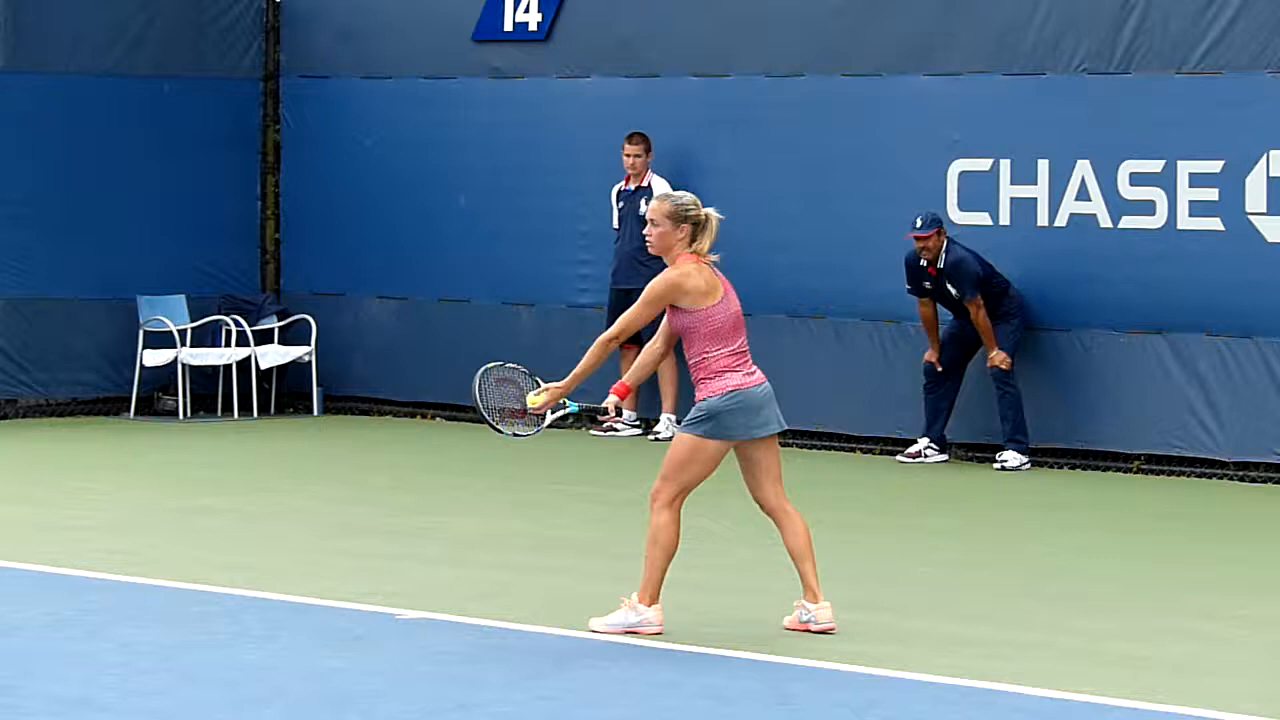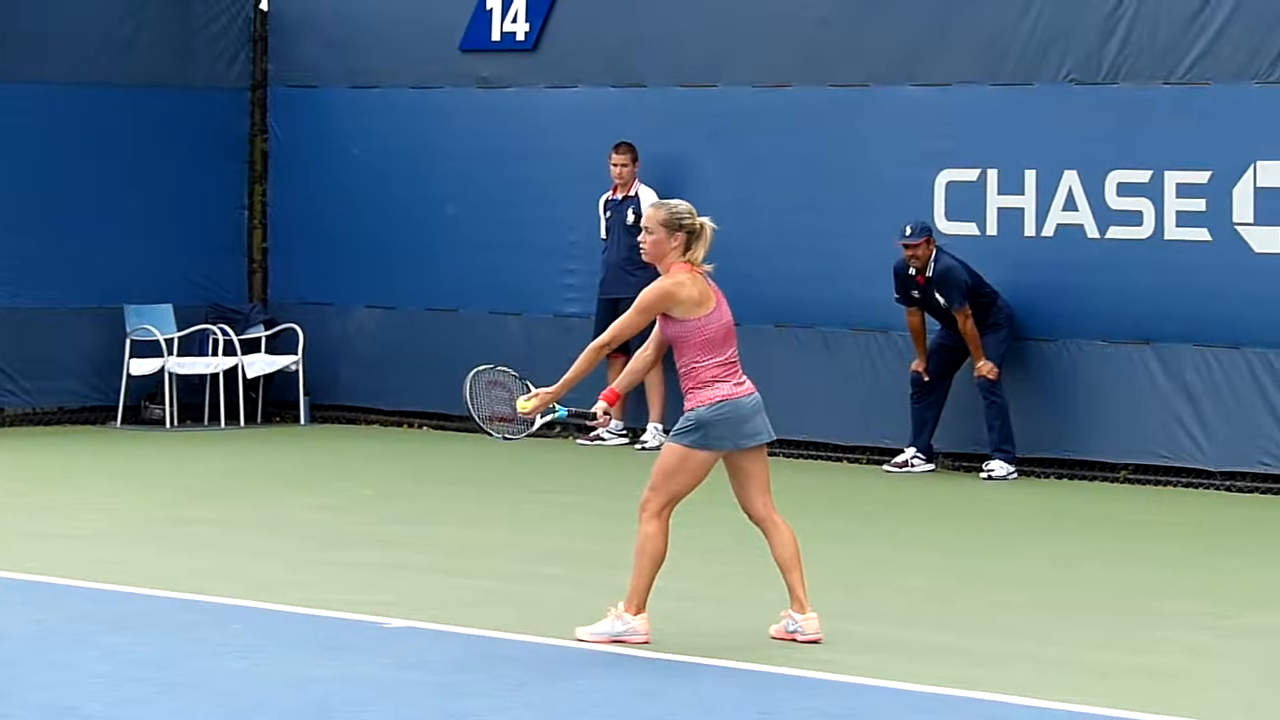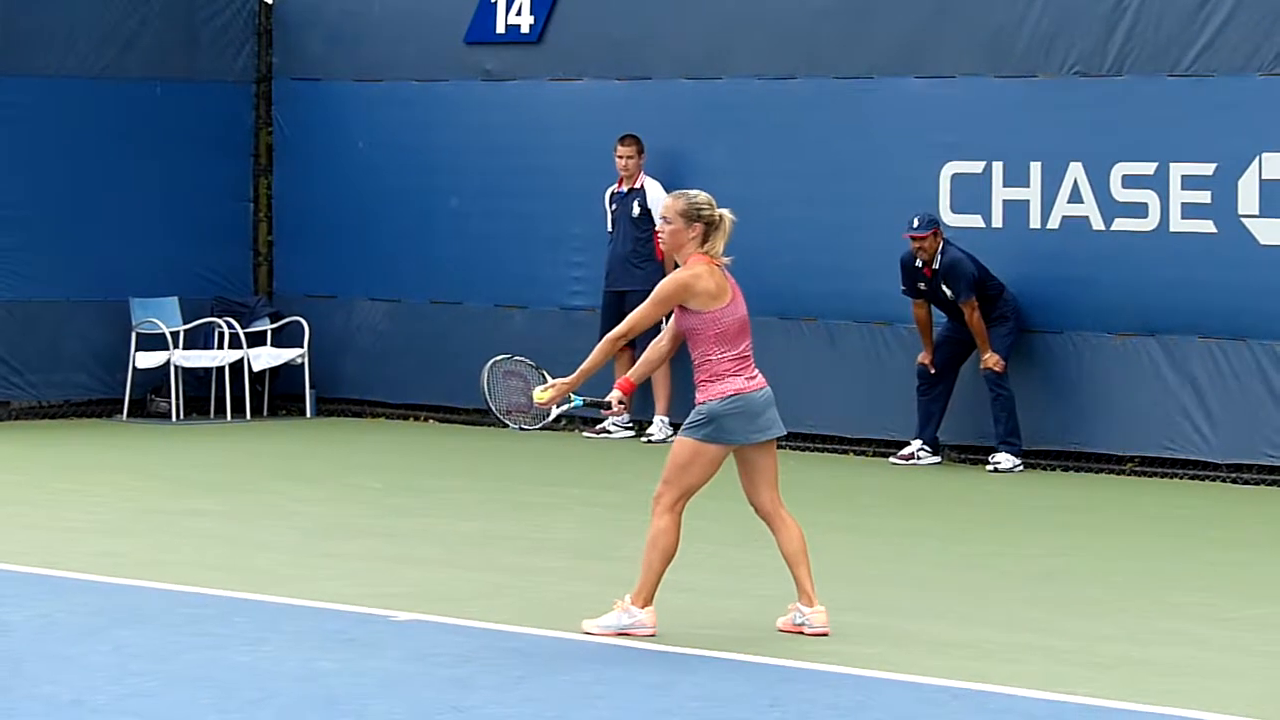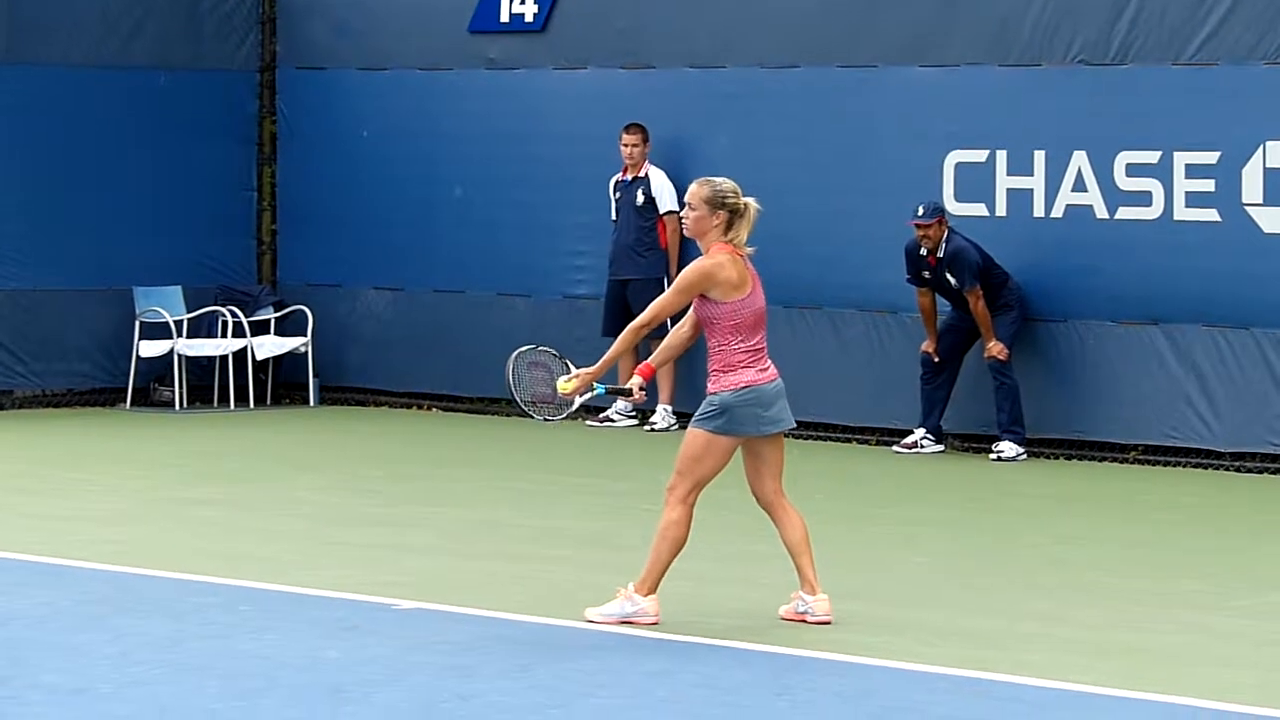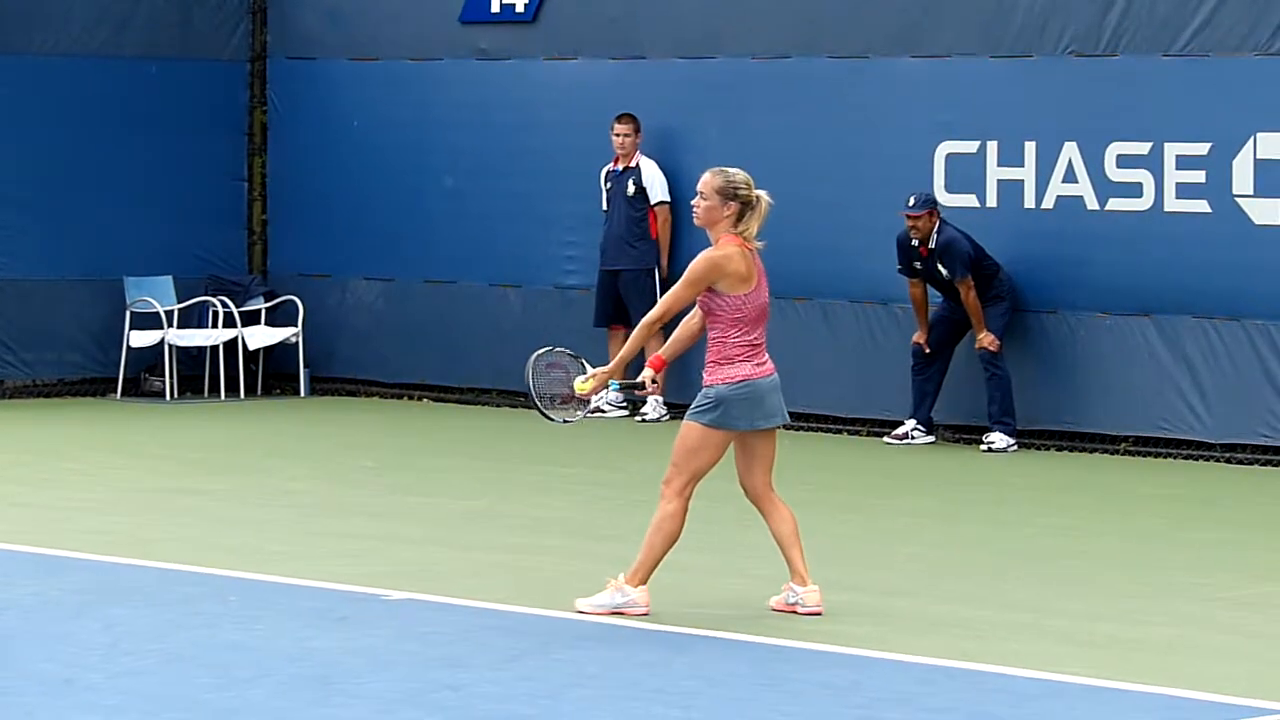
dt=1s
person 1, frame 1
left shoulder: (676, 278)
right shoulder: (700, 272)
left elbow: (612, 337)
right elbow: (659, 344)
left wrist: (565, 387)
right wrist: (619, 391)
left hip: (721, 402)
right hip: (754, 393)
left knee: (664, 498)
right knee: (774, 502)
left ankle: (644, 607)
right ankle: (815, 606)
person 1, frame 2
left shoulder: (670, 286)
right shoulder: (693, 280)
left elbow: (604, 344)
right elbow: (650, 351)
left wrist: (555, 392)
right wrist: (610, 396)
left hip: (710, 412)
right hip: (744, 404)
left knee: (653, 508)
right knee: (764, 512)
left ankle: (631, 617)
right ankle: (803, 615)
person 1, frame 3
left shoulder: (687, 278)
right shoulder: (710, 272)
left elbow: (620, 334)
right elbow: (666, 341)
left wrist: (571, 382)
right wrist: (625, 386)
left hip: (721, 405)
right hip: (754, 397)
left knee: (666, 502)
right knee: (770, 506)
left ankle: (638, 610)
right ankle: (810, 608)
person 1, frame 4
left shoulder: (709, 266)
right shoulder: (734, 259)
left elbow: (644, 323)
right elbow: (687, 328)
left wrist: (595, 371)
right wrist: (645, 371)
left hip: (733, 396)
right hip: (764, 389)
left knee: (679, 494)
right knee: (772, 497)
left ankle: (641, 597)
right ankle: (813, 596)
person 1, frame 5
left shoulder: (717, 258)
right shoulder: (744, 252)
left elbow: (655, 317)
right elbow: (698, 318)
left wrist: (614, 368)
right wrist: (656, 364)
left hip: (728, 389)
right hip: (760, 383)
left knee: (674, 489)
right knee: (761, 491)
left ankle: (631, 589)
right ankle: (803, 588)
person 2, frame 1
left shoulder: (659, 187)
right shoulder: (617, 191)
right wrist: (621, 265)
left hip: (651, 280)
right hip: (621, 280)
right knee: (627, 346)
left ankle: (668, 418)
right ankle: (628, 417)
person 2, frame 2
left shoulder: (646, 197)
right shoulder: (605, 201)
left wrist: (657, 284)
right wrist: (610, 276)
left hip: (639, 290)
right hip: (609, 290)
right knee: (615, 355)
left ankle: (655, 428)
right ankle: (615, 426)
person 2, frame 3
left shoulder: (652, 190)
right shoulder: (611, 194)
right wrist: (615, 272)
left hip: (645, 284)
right hip: (615, 283)
right knee: (621, 349)
left ankle: (662, 422)
right ankle: (620, 419)
person 2, frame 4
left shoulder: (657, 179)
right shoulder: (615, 182)
left elbow: (673, 227)
left wrist: (672, 271)
right wrist: (619, 261)
left hip: (649, 274)
right hip: (618, 272)
left knee: (658, 339)
left ankle: (665, 411)
right ankle: (624, 407)
person 2, frame 5
left shoulder: (648, 169)
right shoulder: (607, 172)
left elbow: (664, 217)
left wrist: (663, 261)
right wrist: (609, 252)
left hip: (641, 265)
right hip: (610, 263)
right knee: (615, 328)
left ankle: (656, 401)
right ankle: (614, 397)
person 3, frame 1
left shoulder: (959, 261)
right shoulder: (914, 261)
left elbow: (977, 309)
right elbow: (926, 304)
left wrist: (993, 351)
right wrist: (934, 347)
left hip: (1003, 312)
right hip: (964, 317)
left knee: (999, 370)
right knee: (936, 368)
left ankle: (1016, 451)
right ankle: (933, 444)
person 3, frame 2
left shoulder: (948, 270)
right shoulder: (903, 270)
left elbow: (965, 318)
right elbow: (914, 314)
left wrist: (980, 360)
right wrist: (921, 357)
left hip: (992, 322)
right hip: (952, 327)
left knee: (987, 380)
right knee: (922, 379)
left ankle: (1003, 460)
right ankle: (919, 453)
person 3, frame 3
left shoulder: (955, 262)
right shoulder: (909, 262)
left elbow: (971, 311)
right elbow: (920, 306)
left wrist: (986, 353)
right wrist: (928, 350)
left hip: (998, 315)
right hip: (959, 320)
left knee: (993, 373)
right knee: (929, 371)
left ankle: (1009, 453)
right ankle: (925, 446)
person 3, frame 4
left shoulder: (960, 251)
right shoulder: (914, 250)
left elbow: (976, 299)
right elbow: (925, 294)
left wrist: (990, 341)
right wrist: (931, 338)
left hip: (1002, 304)
right hip: (963, 308)
left knee: (997, 361)
right knee: (932, 359)
left ankle: (1012, 441)
right ankle: (928, 434)
person 3, frame 5
left shoulder: (951, 242)
right shoulder: (905, 241)
left elbow: (968, 290)
right elbow: (916, 286)
left wrist: (981, 333)
right wrist: (923, 330)
left hip: (993, 295)
right hip: (954, 300)
left knee: (988, 352)
right knee: (923, 350)
left ankle: (1003, 432)
right ankle: (919, 425)
